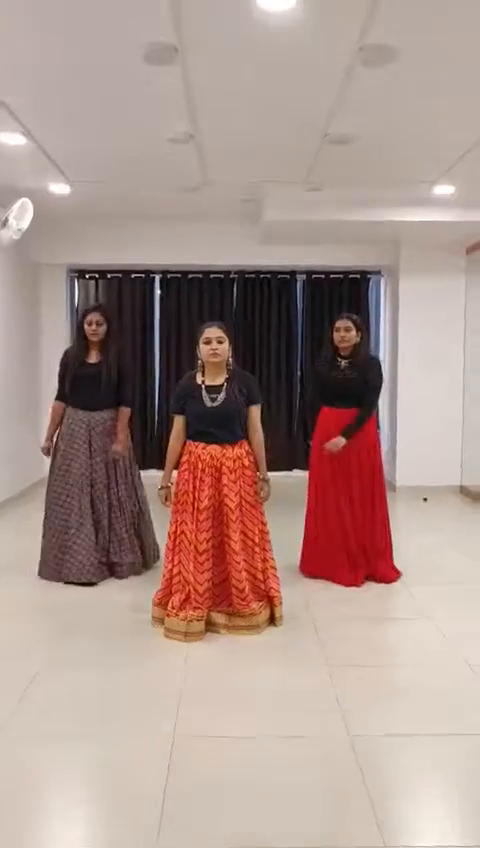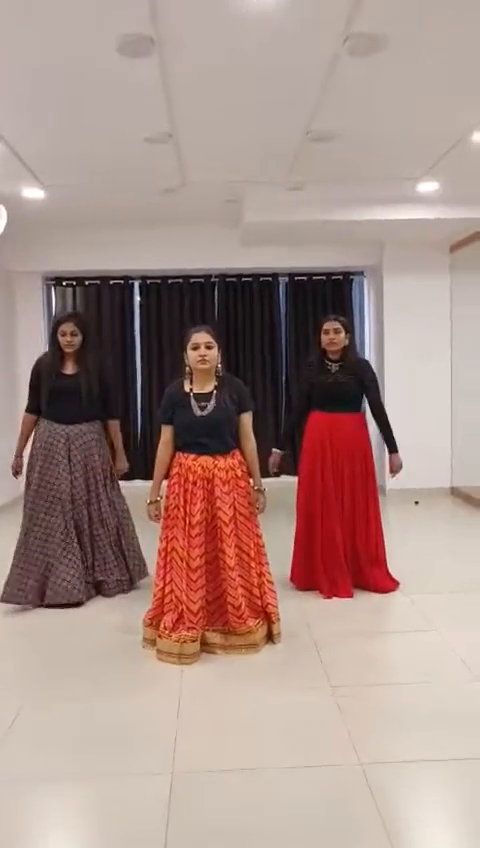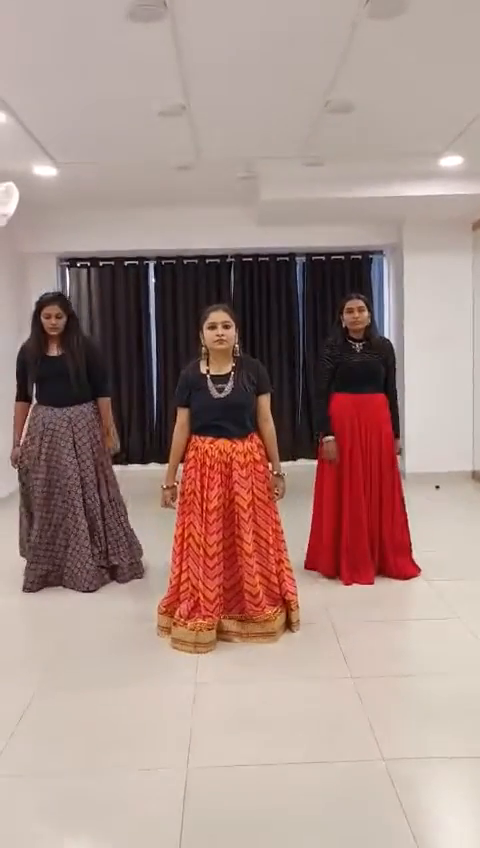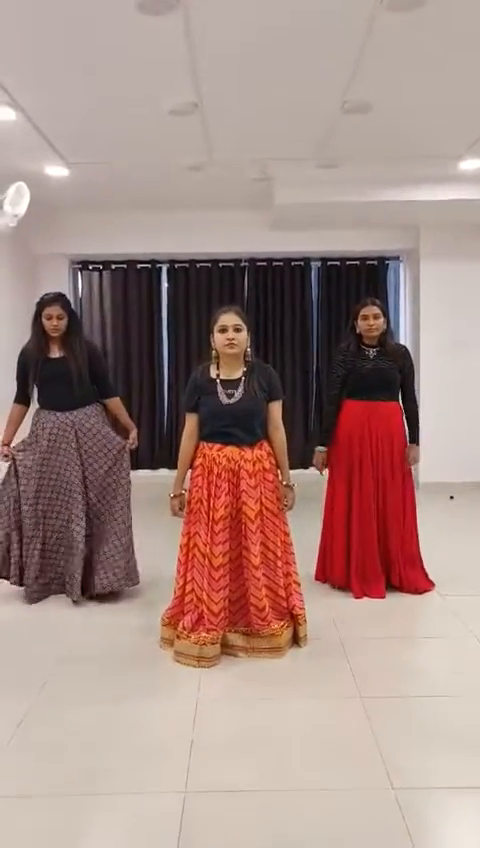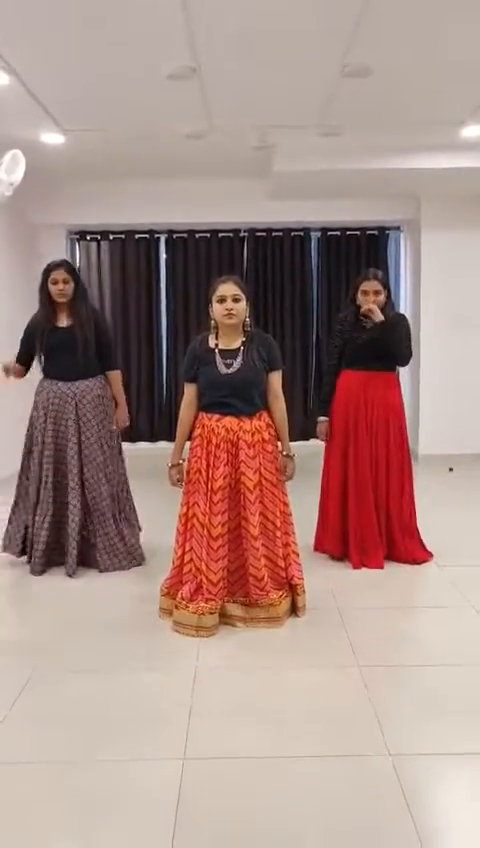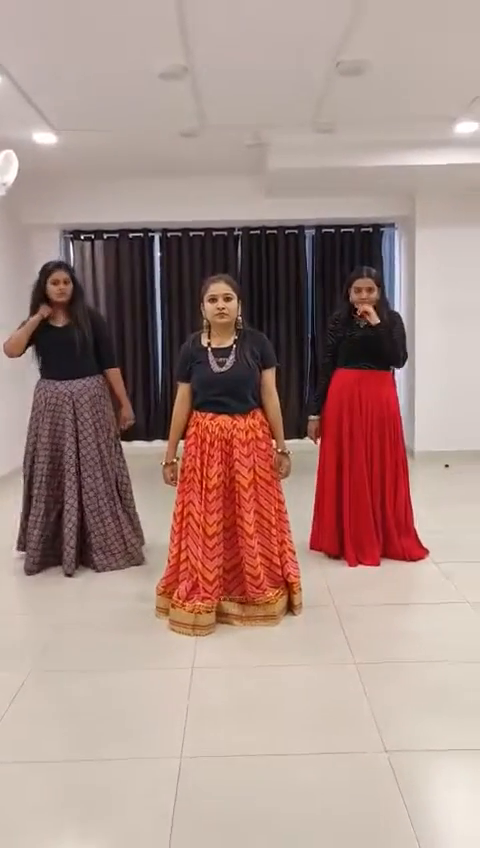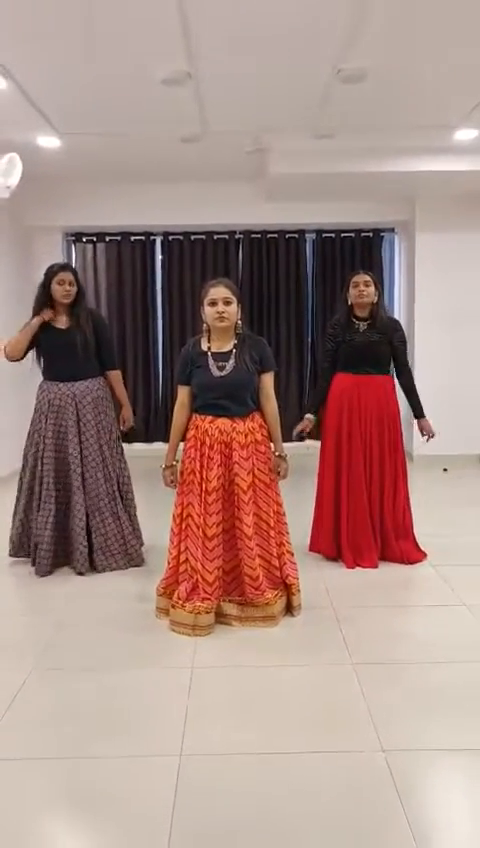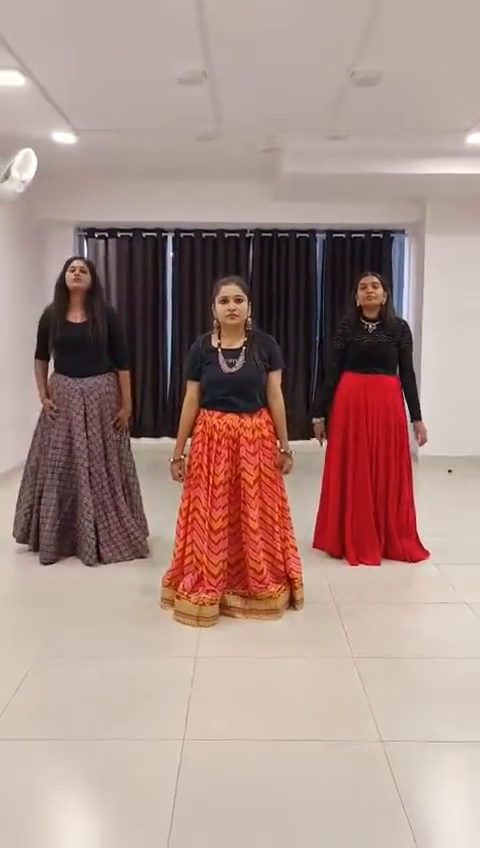
dt=0.5s
person 1, frame 1
left shoulder: (244, 382)
right shoulder: (187, 385)
left elbow: (255, 430)
right elbow: (178, 434)
left wrist: (263, 474)
right wrist: (165, 478)
left hip: (237, 468)
right hip: (197, 468)
left knee: (238, 537)
right knee: (196, 538)
left ankle: (240, 603)
right ankle: (193, 605)
person 1, frame 2
left shoulder: (235, 389)
right shoulder: (174, 393)
left elbow: (247, 438)
right elbow: (166, 445)
left wrist: (257, 485)
right wrist: (154, 494)
left hip: (229, 480)
right hip: (187, 481)
left knee: (232, 552)
right knee: (188, 554)
left ankle: (236, 621)
right ankle: (186, 625)
person 1, frame 3
left shoulder: (253, 370)
right shoulder: (190, 375)
left elbow: (265, 421)
right elbow: (181, 428)
left wrist: (276, 469)
right wrist: (169, 478)
left hip: (247, 463)
right hip: (203, 466)
left knee: (250, 539)
right knee: (204, 541)
left ankle: (253, 609)
right ankle: (202, 613)
person 1, frame 4
left shoulder: (264, 375)
right shoulder: (200, 379)
left elbow: (276, 429)
right elbow: (190, 434)
left wrist: (286, 479)
right wrist: (177, 486)
left hip: (257, 472)
right hip: (211, 474)
left knee: (258, 550)
right knee: (211, 552)
left ankle: (260, 624)
right ankle: (207, 627)
person 1, frame 5
left shoulder: (264, 345)
right shoulder: (199, 349)
left elbow: (276, 399)
right elbow: (189, 404)
left wrist: (286, 448)
right wrist: (176, 456)
left hip: (256, 442)
right hip: (211, 444)
left knee: (257, 520)
right knee: (210, 522)
left ankle: (259, 592)
right ankle: (206, 596)
person 1, frame 6
left shoulder: (257, 343)
right shoulder: (192, 348)
left elbow: (270, 396)
right elbow: (182, 403)
left wrist: (281, 447)
right wrist: (169, 455)
left hip: (249, 440)
right hip: (205, 442)
left knee: (252, 518)
right knee: (205, 521)
left ankle: (256, 592)
right ankle: (202, 594)
person 1, frame 7
left shoulder: (256, 347)
right shoulder: (191, 352)
left elbow: (268, 400)
right elbow: (182, 406)
left wrist: (279, 450)
right wrist: (169, 458)
left hip: (248, 443)
right hip: (204, 445)
left knee: (251, 521)
right knee: (204, 523)
left ankle: (253, 592)
right ankle: (201, 595)
person 1, frame 8
left shoulder: (265, 345)
right shoulder: (201, 348)
left elbow: (275, 397)
right elbow: (191, 402)
left wrist: (285, 446)
right wrist: (178, 452)
left hip: (256, 439)
right hip: (213, 440)
left knee: (256, 515)
right knee: (211, 517)
left ankle: (258, 586)
right ankle: (206, 588)
person 2, frame 1
left shoulder: (117, 358)
right shoulder: (71, 356)
left elbow: (125, 401)
right elbow: (61, 398)
left wrist: (121, 437)
right wrist: (50, 436)
left hip: (107, 429)
right hip: (75, 430)
left knee: (111, 495)
right knee: (70, 496)
left ankle: (115, 556)
right ankle: (70, 560)
person 2, frame 2
left shoulder: (95, 368)
right shoulder: (43, 367)
left elbow: (110, 412)
right elbow: (32, 410)
left wrist: (120, 453)
left hip: (88, 444)
right hip: (50, 444)
left knee: (92, 511)
right knee: (47, 516)
left ankle: (101, 575)
right ankle: (44, 582)
person 2, frame 3
left shoulder: (83, 347)
right shoulder: (29, 351)
left elbow: (101, 391)
right elbow: (23, 397)
left wrist: (110, 432)
right wrist: (17, 441)
left hip: (83, 426)
right hip: (46, 429)
left knee: (92, 496)
right knee: (49, 500)
left ankle: (94, 565)
right ankle: (49, 567)
person 2, frame 4
left shoulder: (85, 349)
right shoulder: (30, 354)
left elbow: (107, 391)
left wrist: (131, 426)
left hip: (89, 429)
right hip: (49, 434)
left knee: (94, 504)
right knee: (48, 506)
left ankle: (95, 575)
right ankle: (48, 576)
person 2, frame 5
left shoulder: (92, 319)
right shoulder: (39, 322)
left elbow: (110, 365)
left wrist: (121, 405)
left hip: (92, 401)
right hip: (53, 402)
left knee: (96, 474)
right knee: (52, 475)
left ankle: (102, 545)
right ankle: (50, 546)
person 2, frame 6
left shoulder: (90, 318)
right shoulder: (36, 323)
left elbow: (109, 363)
left wrist: (125, 403)
right wrist: (37, 317)
left hip: (89, 399)
right hip: (51, 402)
left knee: (94, 472)
right knee: (52, 474)
left ankle: (103, 544)
right ankle: (50, 545)
person 2, frame 7
left shoulder: (92, 319)
right shoulder: (39, 323)
left elbow: (110, 364)
right elbow: (10, 353)
left wrist: (125, 404)
right wrist: (36, 321)
left hip: (92, 401)
right hip: (54, 403)
left knee: (96, 474)
right knee: (54, 475)
left ankle: (104, 545)
right ankle: (52, 545)
person 2, frame 8
left shoulder: (105, 315)
right shoulder: (51, 315)
left elbow: (121, 362)
right elbow: (41, 358)
left wrist: (126, 404)
right wrist: (43, 395)
left hip: (101, 396)
right hip: (64, 396)
left knee: (103, 469)
right knee: (59, 470)
left ankle: (110, 537)
right ankle: (57, 536)
person 3, frame 1
left shoulder: (370, 364)
right shoulder: (324, 364)
left elbow: (369, 405)
right elbow: (316, 403)
left wrist: (344, 436)
right wrist: (317, 436)
left hip: (360, 435)
right hip: (326, 432)
left knee: (364, 500)
right knee: (329, 500)
left ankle: (370, 562)
right ankle: (330, 562)
person 3, frame 2
left shoulder: (360, 367)
right shoulder: (313, 368)
left elbow: (377, 407)
right elbow: (299, 409)
left wrist: (392, 449)
right wrist: (280, 448)
left hip: (352, 440)
right hip: (318, 440)
left knee: (355, 506)
right knee: (320, 507)
left ankle: (365, 572)
right ankle: (323, 572)
person 3, frame 3
left shoulder: (383, 347)
right shoulder: (332, 348)
left elbow: (391, 391)
right elbow: (322, 393)
left wrist: (397, 433)
right wrist: (327, 435)
left hip: (376, 422)
right hip: (341, 422)
left knee: (380, 491)
right knee: (342, 492)
left ankle: (387, 558)
right ankle: (344, 559)
person 3, frame 4
left shoulder: (399, 353)
right shoulder: (346, 353)
left elbow: (410, 400)
right elbow: (332, 399)
left wrist: (414, 442)
right wrist: (323, 444)
left hip: (389, 432)
right hip: (352, 431)
left knee: (392, 504)
right knee: (353, 503)
left ankle: (398, 571)
right ankle: (354, 572)
person 3, frame 5
left shoulder: (397, 321)
right shoulder: (345, 323)
left elbow: (403, 359)
right elbow: (332, 368)
left wrist: (381, 322)
right wrist: (324, 413)
left hip: (385, 402)
right hip: (349, 401)
left knee: (388, 472)
right knee: (349, 473)
left ankle: (394, 541)
right ankle: (350, 541)
person 3, frame 6
left shoulder: (392, 320)
right shoulder: (338, 321)
left elbow: (399, 360)
right elbow: (326, 367)
left wrist: (377, 323)
right wrist: (315, 412)
left hip: (380, 399)
right hip: (343, 399)
left knee: (383, 471)
right knee: (345, 471)
left ankle: (391, 538)
right ankle: (346, 539)
person 3, frame 7
left shoulder: (391, 326)
right shoulder: (337, 326)
left elbow: (403, 371)
right elbow: (326, 372)
left wrist: (419, 414)
right wrist: (310, 413)
left hip: (380, 403)
right hip: (344, 403)
left knee: (383, 474)
right knee: (345, 473)
left ankle: (389, 542)
right ankle: (347, 542)
person 3, frame 8
left shoulder: (399, 327)
right shoulder: (346, 327)
left elbow: (407, 373)
right elbow: (333, 372)
left wrist: (417, 417)
right wrist: (320, 415)
left hip: (387, 404)
right hip: (350, 402)
left knee: (389, 473)
right knee: (350, 472)
left ankle: (393, 540)
right ankle: (351, 539)
